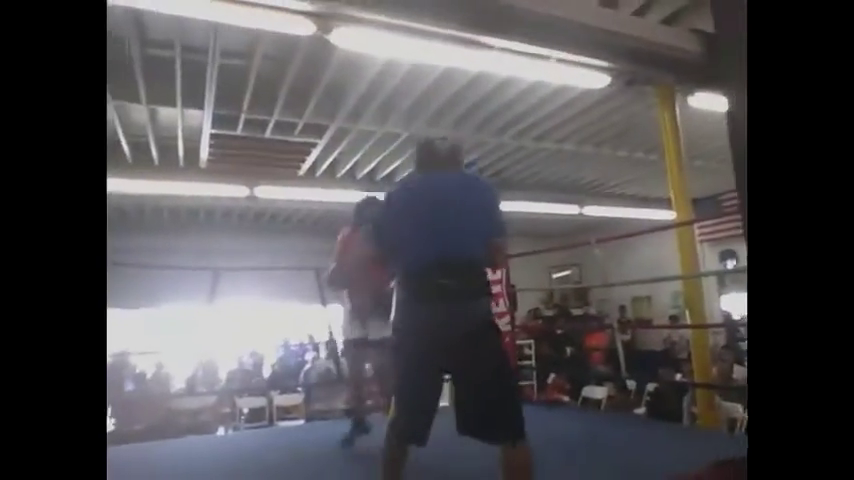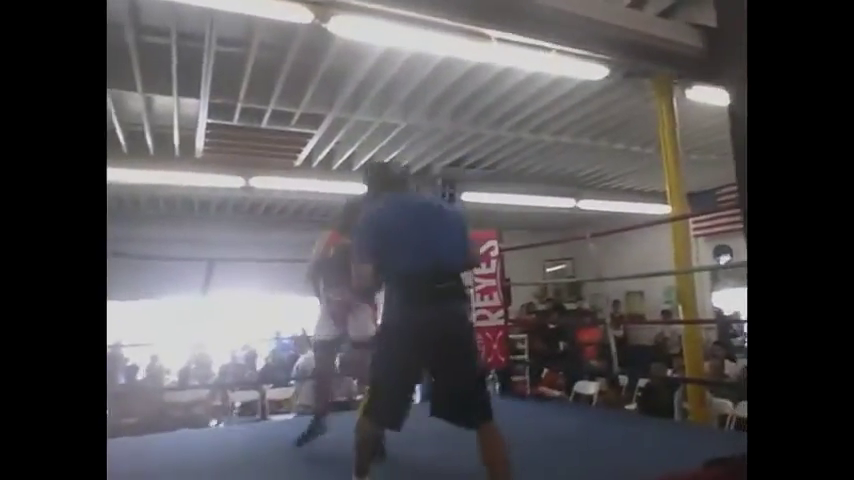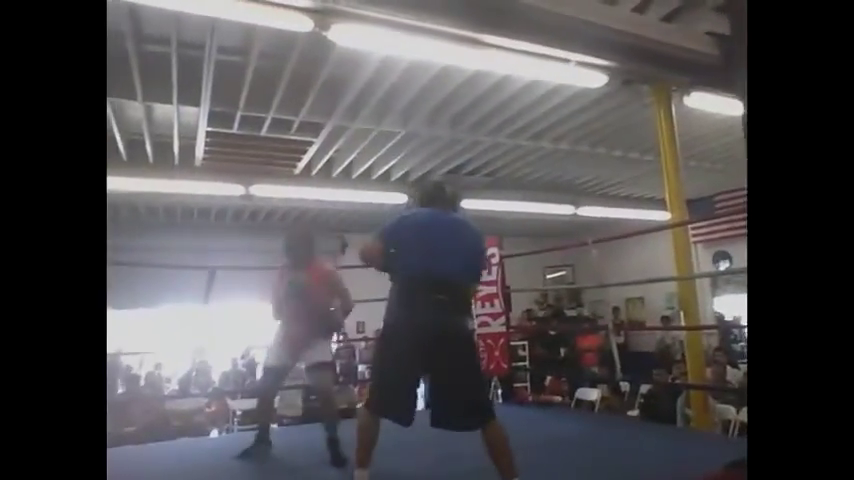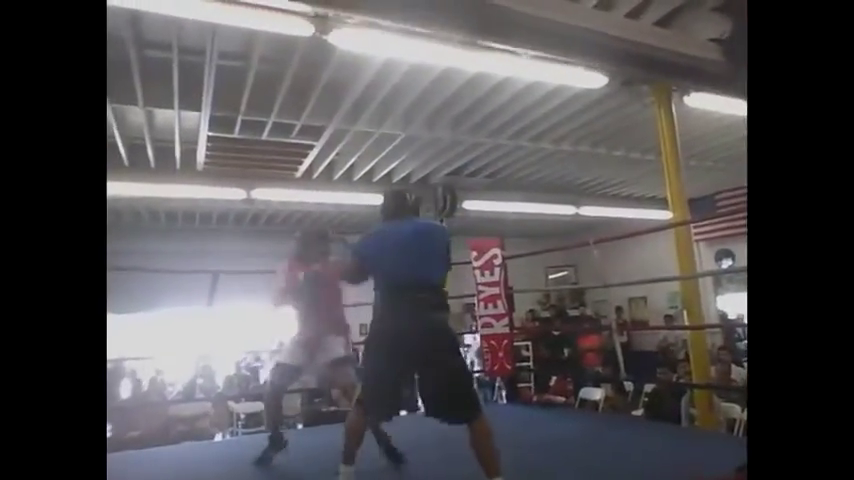
dt=0.5s
person 1, frame 1
left shoulder: (397, 197)
right shoulder: (480, 189)
left elbow: (384, 258)
right elbow: (497, 255)
left hip: (415, 317)
right hip: (470, 311)
left knee: (404, 424)
right knee: (509, 428)
person 1, frame 2
left shoulder: (372, 218)
right shoulder: (445, 210)
left elbow: (364, 282)
right elbow: (471, 259)
left hip: (404, 318)
right hip: (451, 314)
left knee: (375, 410)
right knee: (480, 414)
person 1, frame 3
left shoulder: (407, 221)
right shoulder: (471, 234)
left elbow: (369, 253)
right elbow: (470, 291)
left hip: (405, 320)
right hip: (453, 323)
left knee: (374, 405)
right knee: (483, 415)
person 1, frame 4
left shoulder: (375, 238)
right shoulder: (438, 233)
left elbow: (352, 275)
left hip: (389, 324)
right hip: (432, 322)
left knee: (366, 405)
right knee: (470, 410)
person 2, frame 1
right shoulder: (348, 237)
right elbow: (335, 278)
left hip: (381, 309)
right hip: (357, 310)
left knee: (382, 369)
right knee: (354, 369)
right ankle: (358, 422)
person 2, frame 2
right shoulder: (329, 239)
right elbow: (313, 272)
left hip: (359, 307)
right hip: (331, 307)
left knee: (367, 369)
right knee: (322, 367)
right ankle: (318, 420)
person 2, frame 3
left shoulder: (325, 272)
right shoulder: (286, 273)
left elbow: (347, 301)
right elbow: (278, 311)
left wrist: (335, 316)
right wrist: (289, 293)
left hip: (316, 337)
right hip: (288, 336)
left knee: (324, 389)
right knee: (265, 390)
left ankle: (333, 442)
right ankle: (262, 439)
person 2, frame 4
left shoulder: (329, 268)
right shoulder: (294, 269)
right elbow: (279, 299)
right wrist: (298, 285)
left hip: (332, 334)
right hip: (305, 337)
left knee: (348, 386)
right knee: (273, 390)
left ankle: (381, 439)
right ankle: (275, 441)
